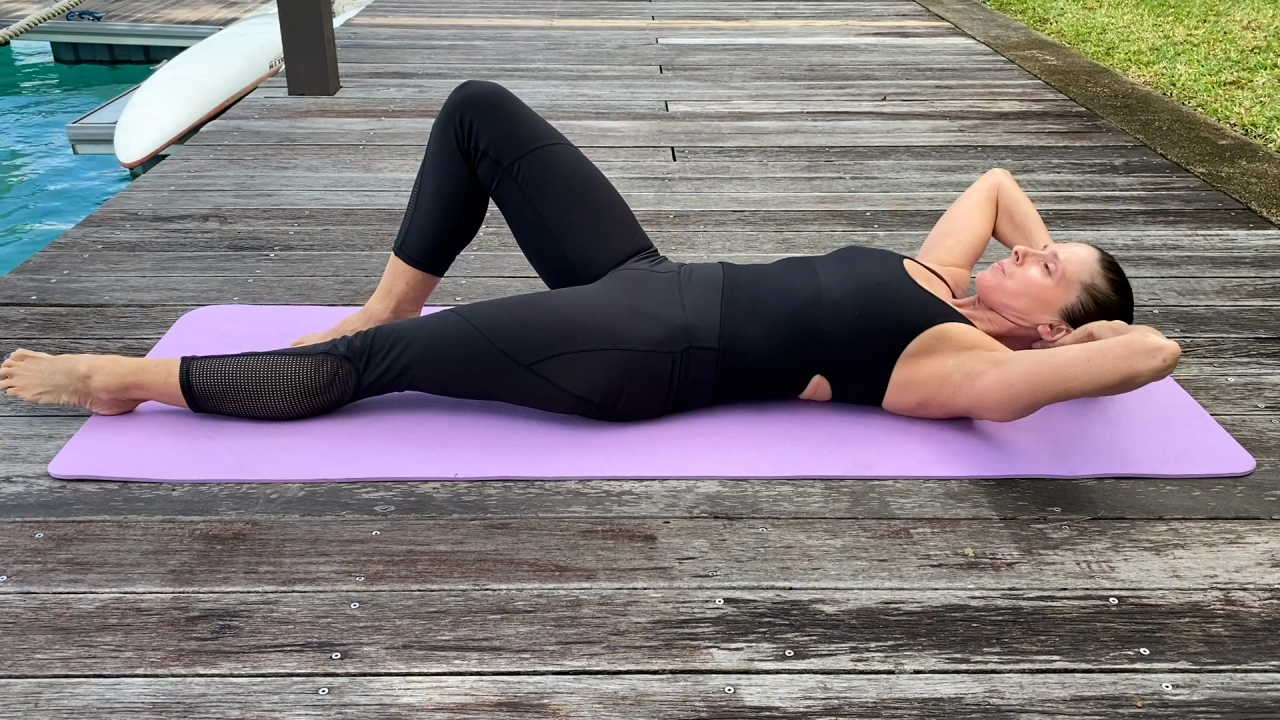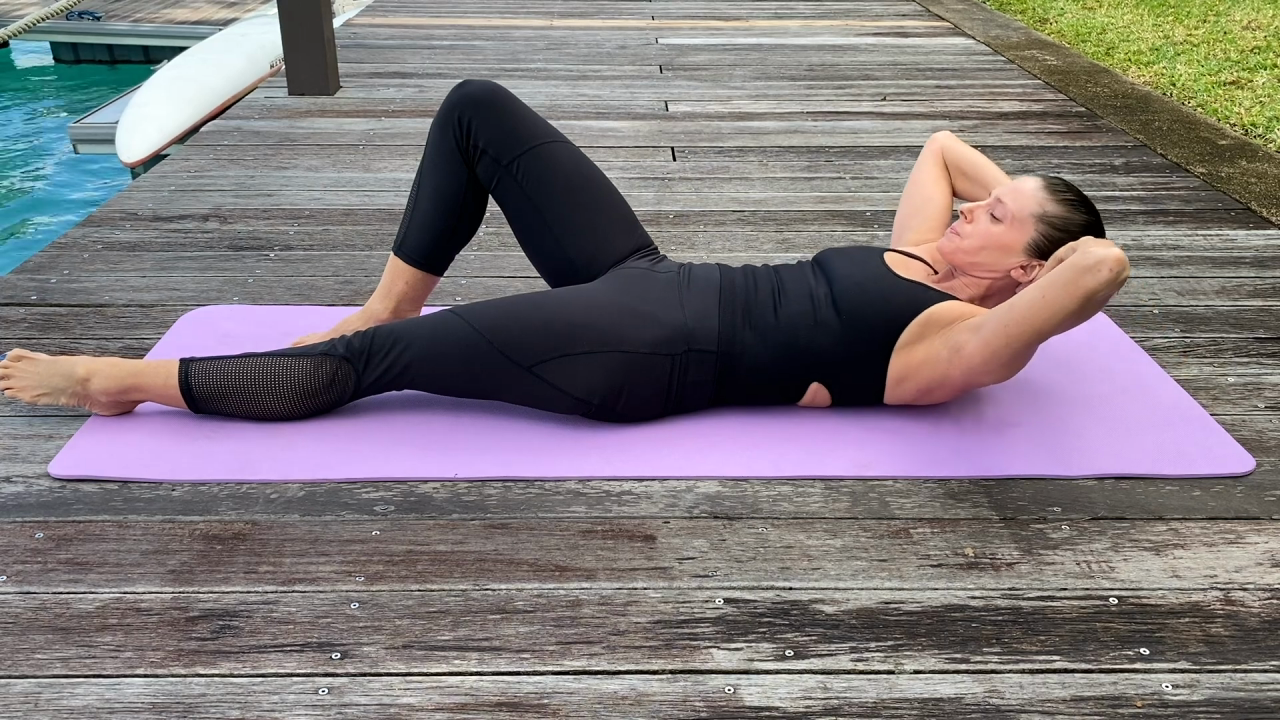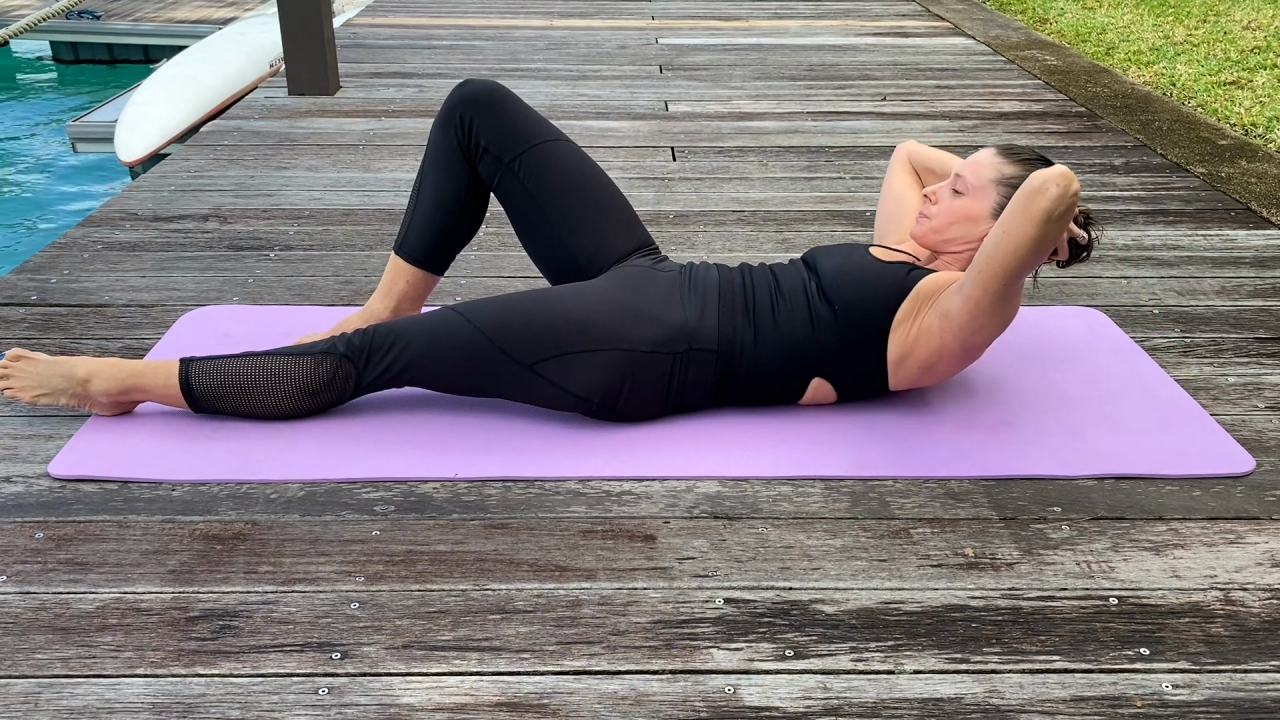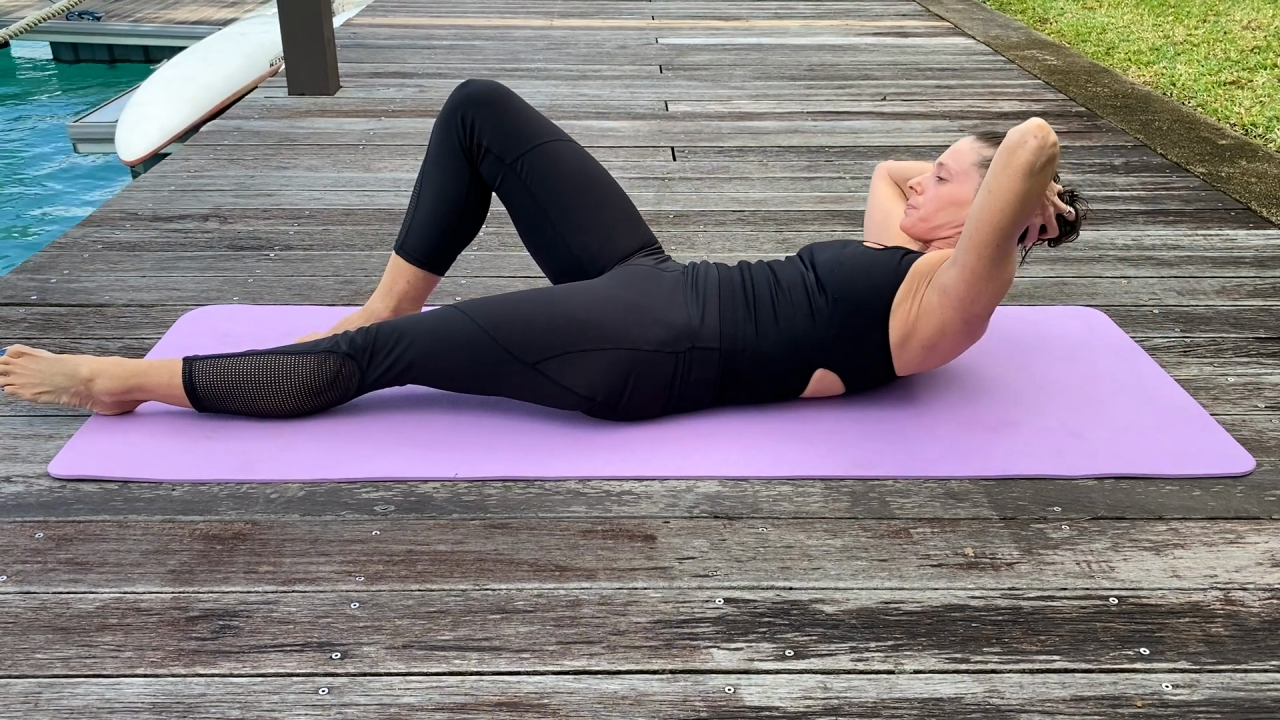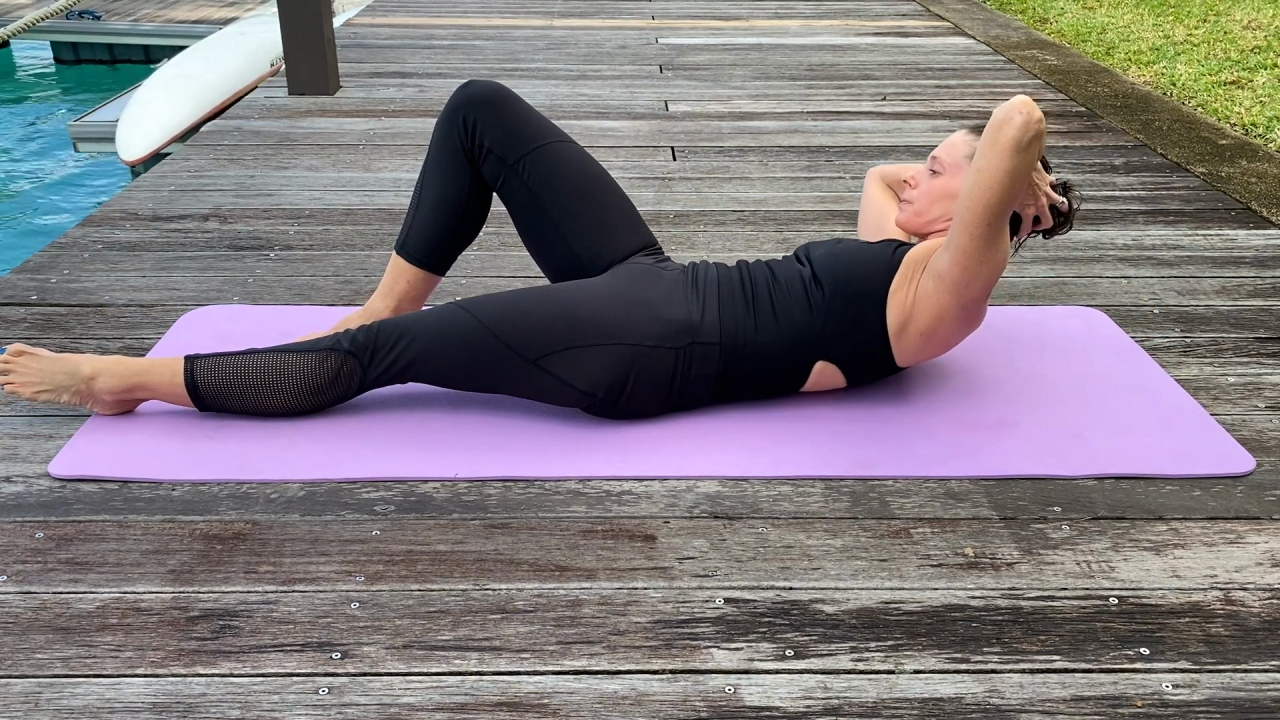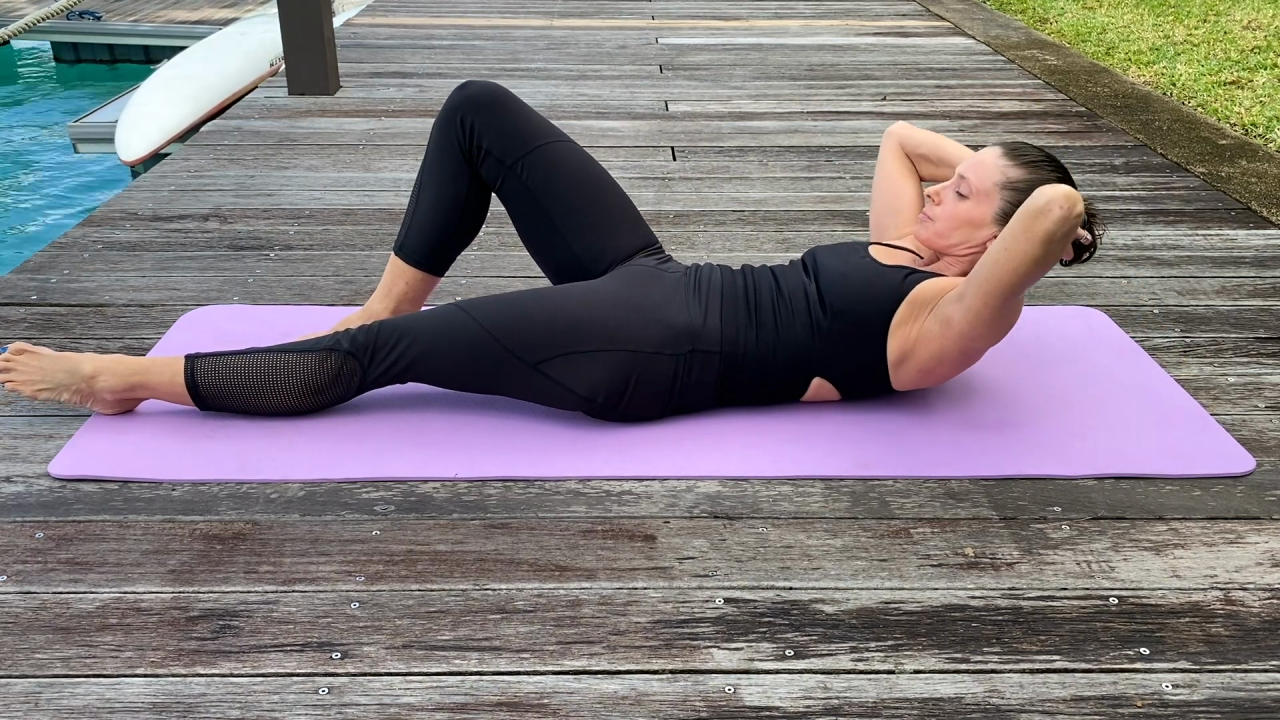
dt=0.7s
person 1, frame 1
left shoulder: (969, 366)
right shoulder: (942, 290)
left elbow: (1154, 353)
right elbow: (998, 180)
left wrist: (1095, 322)
right wrist: (1054, 259)
left hip: (647, 353)
right hip: (655, 285)
left knee: (370, 367)
right knee: (479, 109)
left ankle: (127, 378)
right ankle: (385, 305)
person 1, frame 2
left shoulder: (962, 345)
right shoulder: (922, 264)
left elbow: (1104, 266)
right elbow: (942, 144)
left wrist: (1058, 252)
right wrist: (1021, 204)
left hip: (644, 355)
right hip: (651, 286)
left knee: (370, 365)
right knee: (475, 109)
left ankle: (120, 379)
right ankle: (385, 307)
person 1, frame 3
left shoulder: (953, 319)
right shoulder: (909, 258)
left elbow: (1054, 188)
right elbow: (907, 147)
left wrist: (1021, 201)
right wrist: (980, 175)
left hip: (645, 352)
right hip: (651, 282)
left knee: (376, 357)
right knee: (477, 107)
left ankle: (122, 380)
right ankle: (384, 306)
person 1, frame 4
left shoulder: (952, 301)
right shoulder: (897, 257)
left elbow: (1034, 142)
right elbow: (883, 165)
left wrist: (1017, 190)
right wrist: (968, 173)
left hip: (647, 350)
right hip: (652, 284)
left knee: (377, 355)
right knee: (477, 109)
left ankle: (122, 379)
right ankle: (381, 305)
person 1, frame 5
left shoulder: (947, 292)
right shoulder: (899, 256)
left elbow: (1019, 120)
right elbow: (877, 172)
left wrist: (1011, 180)
right wrist: (966, 168)
left hip: (646, 350)
right hip: (651, 283)
left knee: (382, 356)
right knee: (480, 109)
left ankle: (126, 379)
right ankle: (385, 304)
person 1, frame 6
left shoulder: (952, 324)
right shoulder: (909, 255)
left elbow: (1056, 209)
right elbow: (898, 135)
left wrist: (1027, 204)
right wrist: (985, 171)
left hip: (646, 354)
right hip: (653, 284)
left knee: (378, 358)
right knee: (478, 109)
left ankle: (125, 377)
right ankle: (386, 305)
